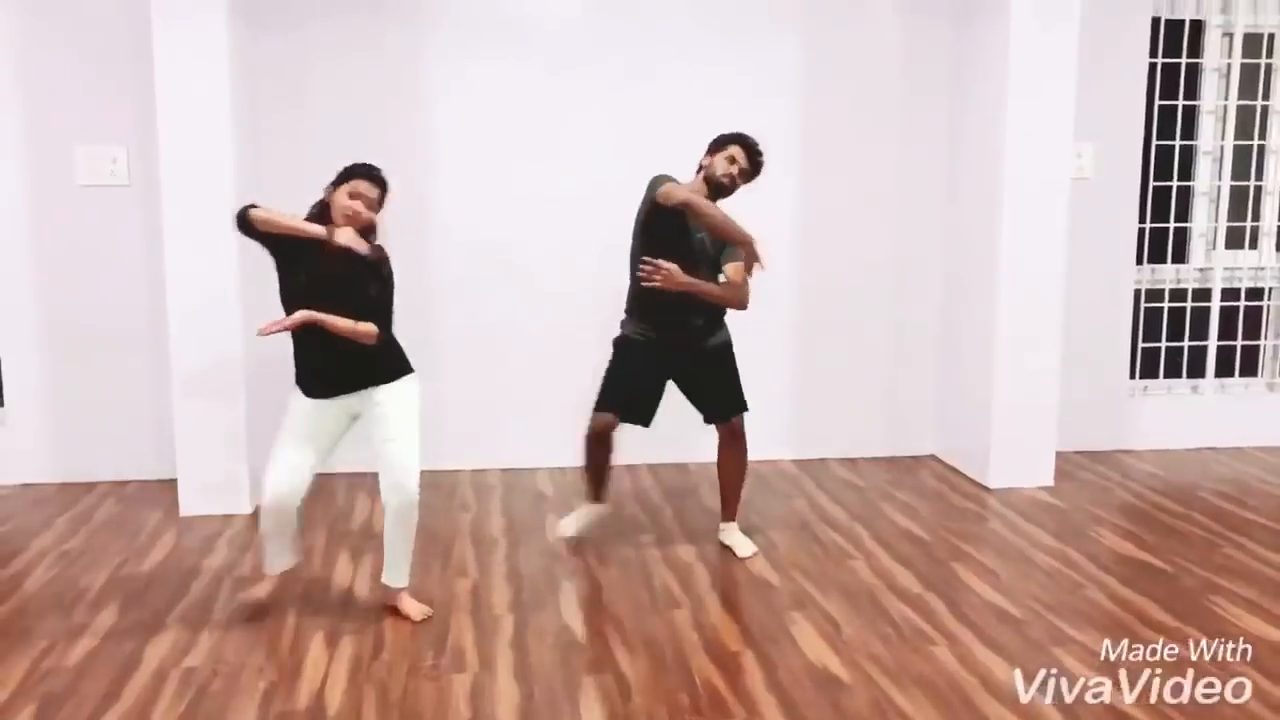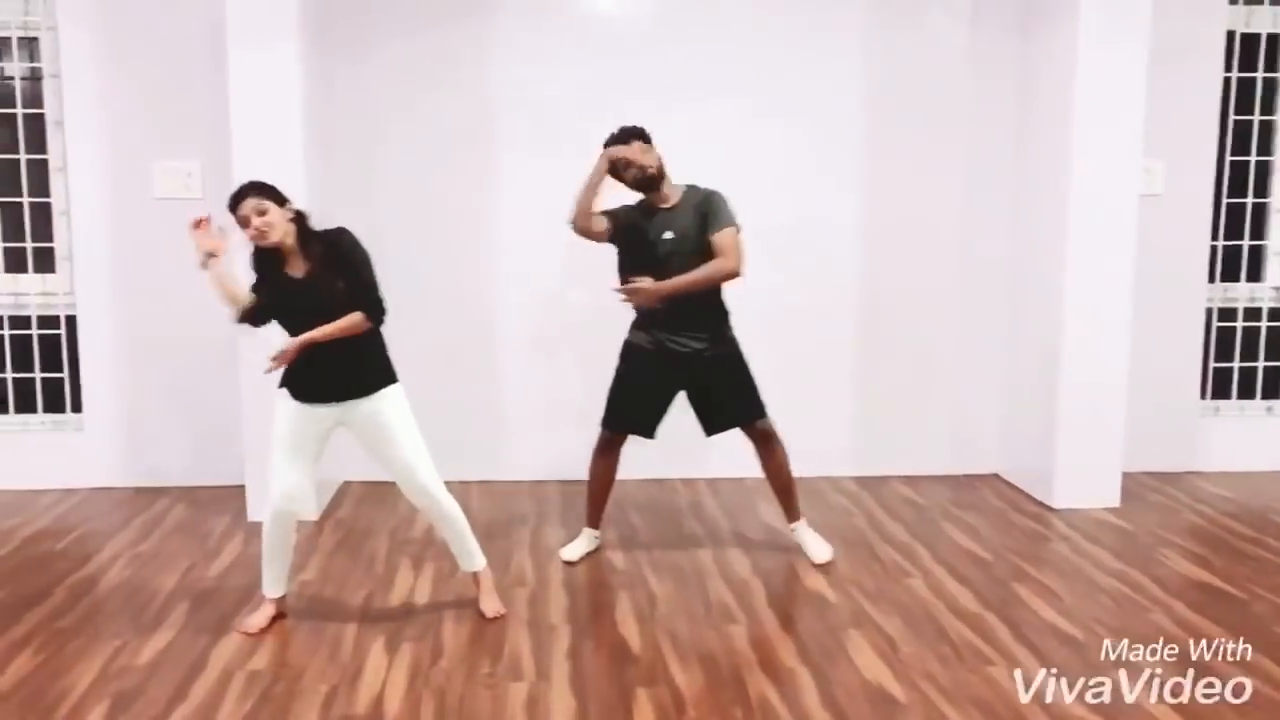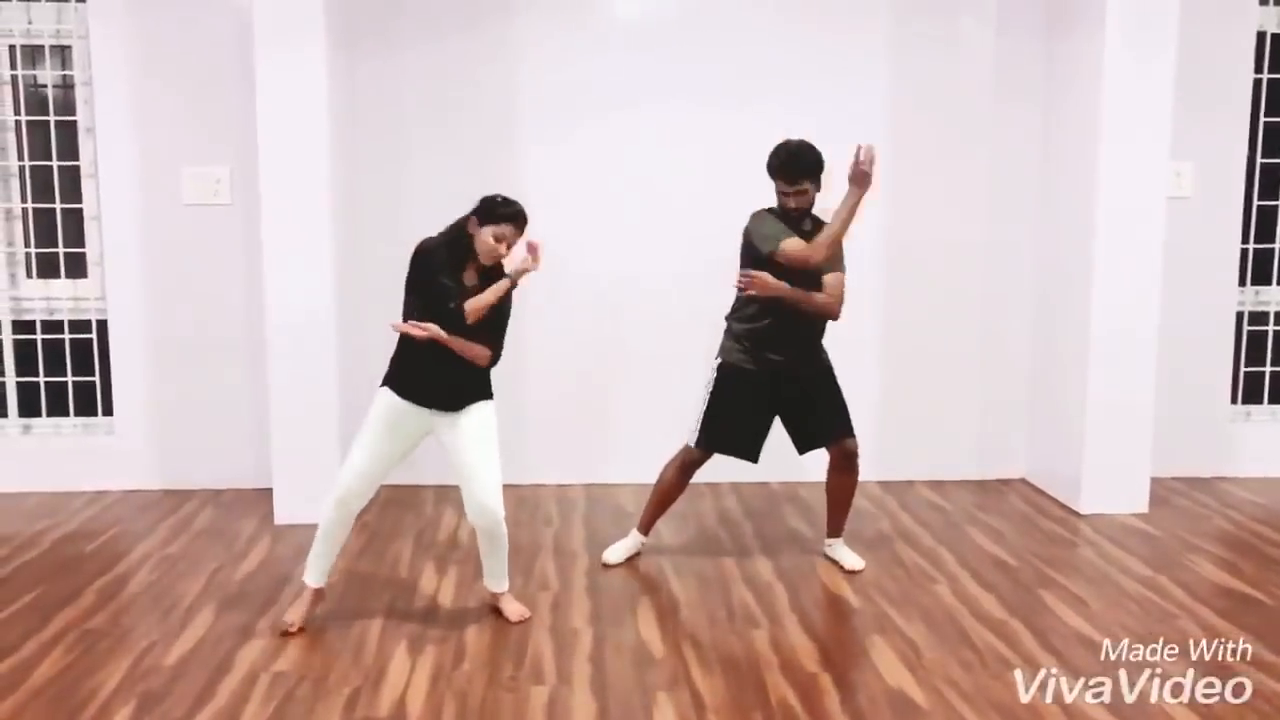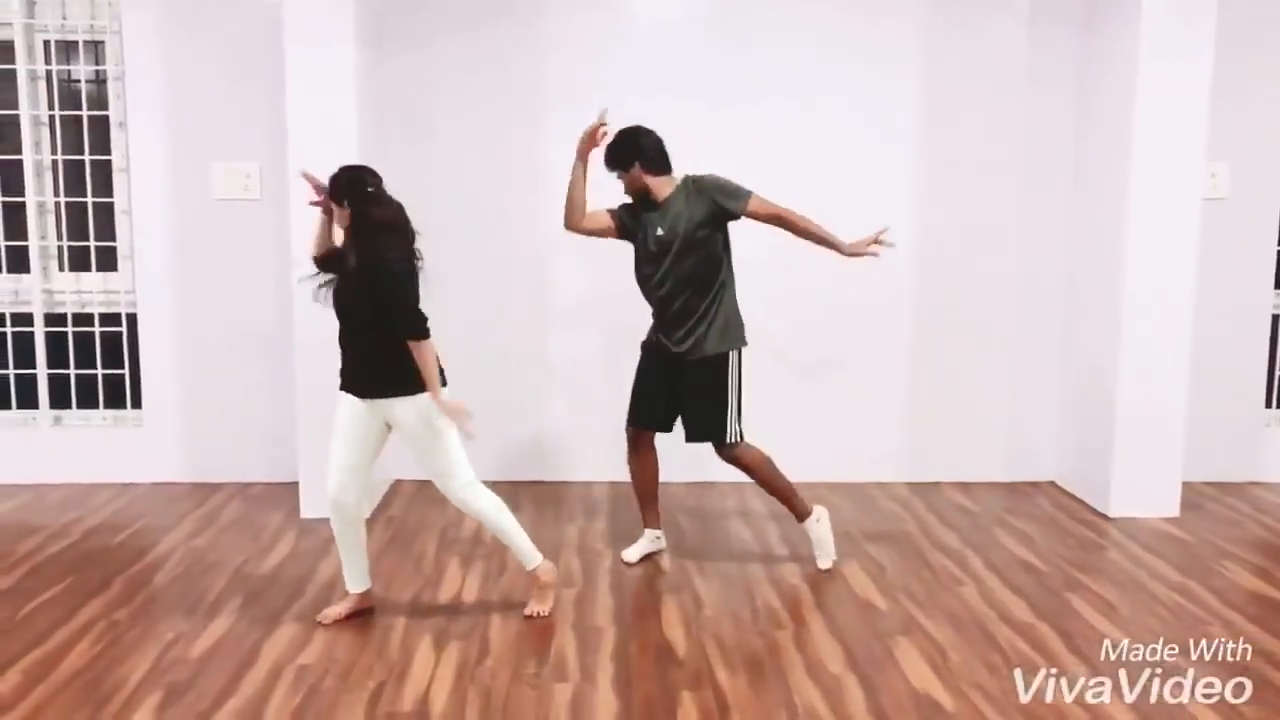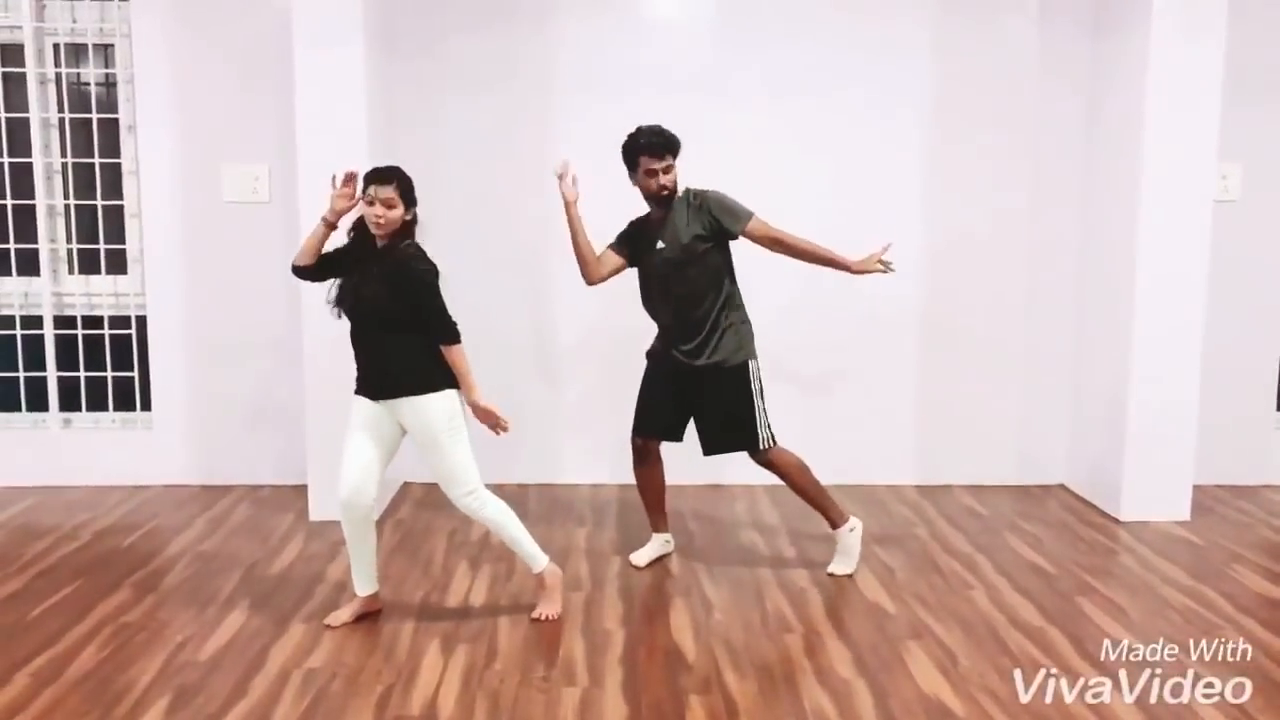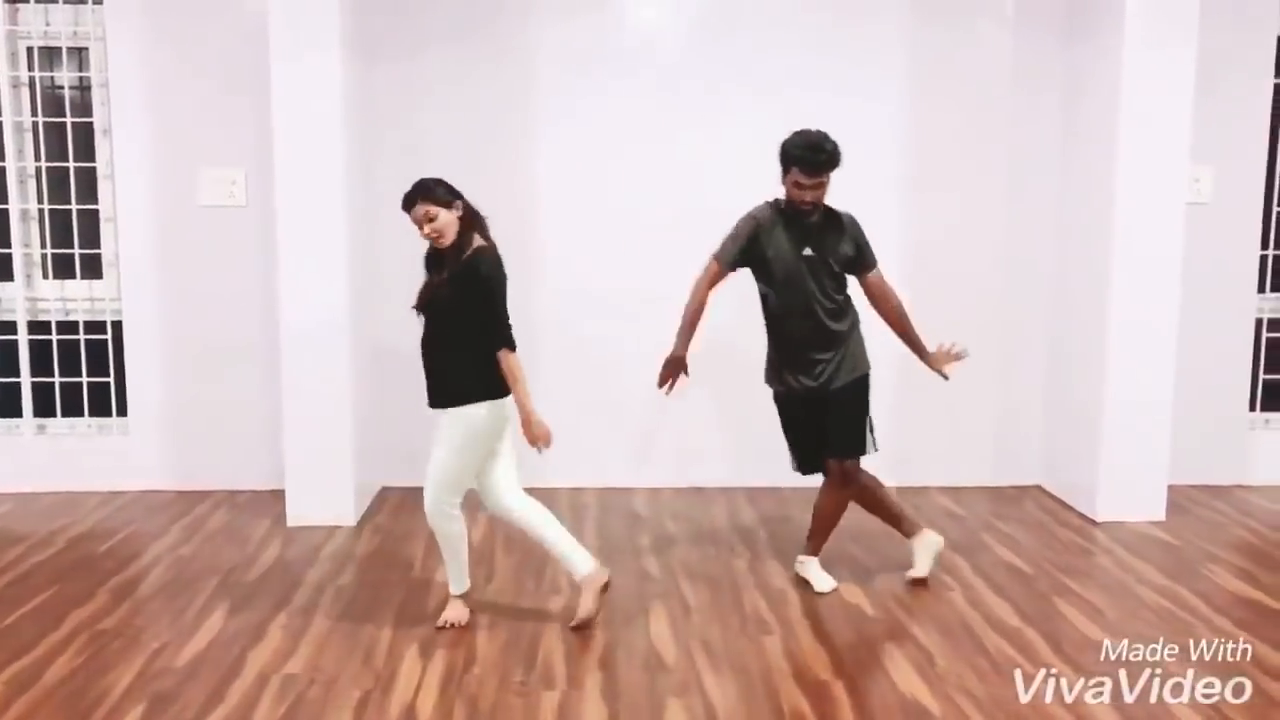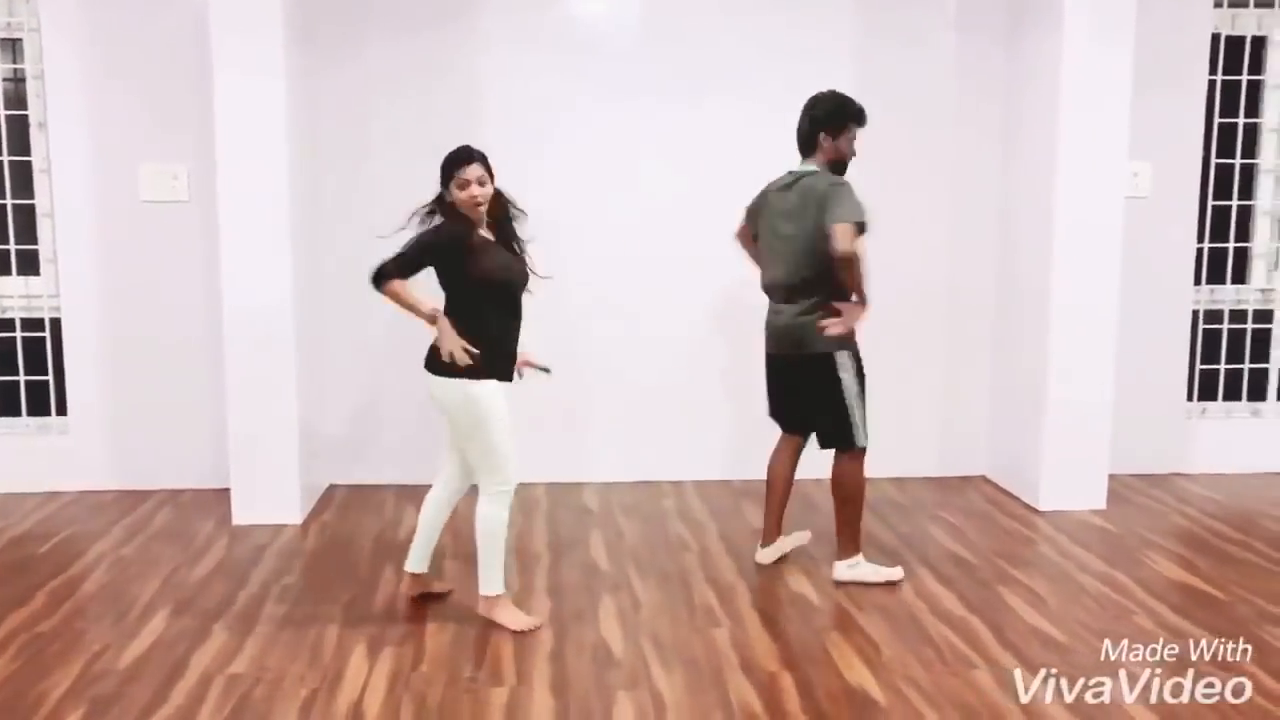
dt=0.7s
person 1, frame 1
left shoulder: (374, 260)
right shoulder: (294, 244)
left elbow: (376, 332)
right elbow: (251, 217)
left wrist: (312, 317)
right wrist: (326, 233)
left hip: (386, 384)
right hip: (319, 390)
left knee: (402, 490)
right knee: (279, 492)
left ankle: (395, 586)
right ankle: (279, 563)
person 1, frame 2
left shoulder: (338, 245)
right shoulder: (269, 275)
left elbow: (371, 313)
right elbow: (252, 315)
left wrist: (305, 339)
right wrist: (214, 255)
left hip: (370, 390)
right hip: (304, 398)
left knee: (426, 487)
right knee: (283, 501)
left ankle: (482, 576)
right ankle: (273, 598)
person 1, frame 3
left shoulder: (498, 281)
right shoulder: (432, 254)
left elbow: (487, 355)
right elbow: (461, 314)
left wrist: (441, 335)
right wrist: (507, 280)
left hip: (467, 405)
right hip: (404, 397)
left knee: (486, 506)
right knee: (348, 492)
left ankle: (499, 590)
right ankle: (312, 588)
person 1, frame 4
left shoulder: (387, 256)
right shoulder: (358, 250)
left elbow: (414, 327)
right elbow: (325, 260)
left wrist: (437, 392)
right wrist: (324, 212)
left hip: (407, 390)
right hip: (358, 391)
left knee: (462, 488)
right knee: (341, 495)
left ankle: (540, 571)
right ankle: (358, 593)
person 1, frame 5
left shoulder: (412, 263)
right shoulder: (360, 253)
left elbow: (444, 332)
right elbow: (303, 267)
left wrist: (472, 397)
right wrist: (330, 219)
left hip: (426, 392)
right hip: (373, 396)
left knee: (468, 493)
right knee: (353, 496)
left ankle: (547, 572)
right ankle: (366, 595)
person 1, frame 6
left shoulder: (480, 264)
right shoulder: (447, 262)
left elbow: (500, 339)
left wrist: (526, 408)
left hip: (478, 400)
right hip: (463, 397)
left knee: (438, 500)
right knee: (503, 497)
left ankle: (459, 595)
right ankle: (587, 571)
person 1, frame 7
left shoulder: (501, 234)
right shoulder: (447, 235)
right elbow: (386, 276)
left wrist: (513, 347)
right wrist: (436, 319)
left hip: (488, 372)
right hip: (463, 373)
left knee: (457, 473)
right knee: (499, 480)
left ankle: (417, 572)
right ankle: (492, 596)
person 2, frame 1
left shoulder: (724, 229)
right shoulder: (663, 190)
left elbow: (740, 297)
right elbow: (687, 200)
left wrist: (684, 282)
right wrist: (747, 242)
left hip: (706, 340)
right hip: (645, 335)
left knee: (732, 426)
right knee: (601, 425)
left ankle: (729, 525)
right ankle: (594, 502)
person 2, frame 2
left shoulder: (707, 202)
right shoulder: (628, 219)
left elbow: (731, 263)
right elbow: (582, 225)
left wrist: (662, 289)
right wrist: (603, 164)
left hip: (710, 344)
right hip: (650, 345)
left knee: (761, 430)
right knee: (609, 437)
left ankle: (799, 526)
right ankle: (591, 532)
person 2, frame 3
left shoulder: (825, 230)
right shoulder: (762, 223)
left elbow: (833, 305)
right elbow: (813, 257)
left wrist: (781, 290)
right wrist: (855, 193)
left hip: (805, 362)
right hip: (745, 362)
left knee: (845, 449)
right knee: (694, 453)
left ankle: (833, 540)
right ankle: (638, 535)
person 2, frame 4
left shoulder: (707, 191)
right shoulder: (635, 215)
left elbow: (777, 214)
right elbow: (575, 221)
left wrist: (843, 247)
right wrist: (583, 155)
left hip: (714, 345)
right hip: (663, 343)
left knee: (730, 447)
right knee: (638, 433)
left ankle: (810, 517)
right ankle: (652, 532)
person 2, frame 5
left shoulder: (708, 206)
right shoulder: (637, 234)
left elbow: (774, 238)
right elbow: (593, 273)
left wrist: (849, 266)
right wrist: (570, 207)
left hip: (725, 354)
right hip: (672, 353)
left knee: (763, 450)
right knee: (643, 442)
left ankle: (844, 526)
right ankle: (661, 535)
person 2, frame 6
left shoulder: (845, 228)
right shoulder: (760, 224)
left elbow: (880, 294)
right elbow: (707, 279)
left wrist: (923, 354)
right wrist: (680, 346)
left hip: (845, 367)
right hip: (790, 374)
left knee: (842, 466)
right knee: (836, 470)
left ankle: (809, 556)
right ankle: (918, 535)
person 2, frame 7
left shoulder: (778, 189)
right shoulder: (834, 191)
left elbow: (744, 234)
right elbow: (846, 249)
right wrist: (857, 299)
left hip: (786, 334)
right hip: (823, 339)
left knee: (794, 433)
right knee: (850, 447)
left ankle: (771, 538)
right ankle: (848, 559)
